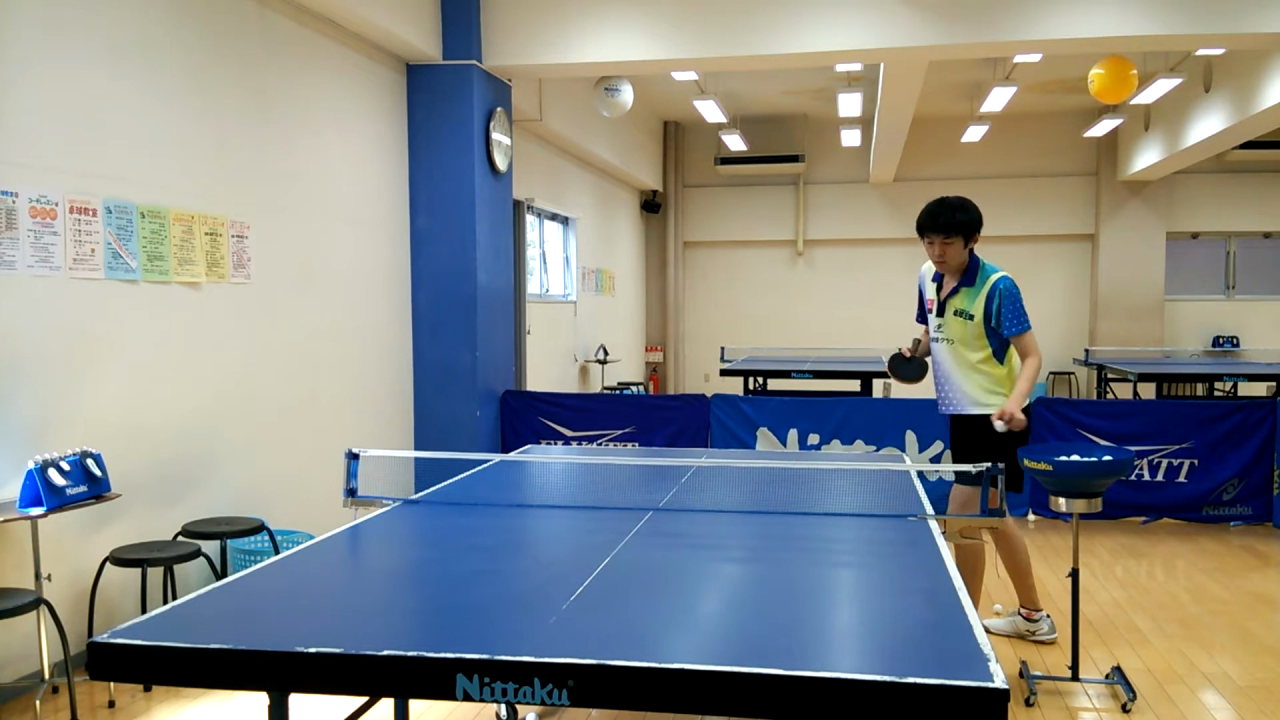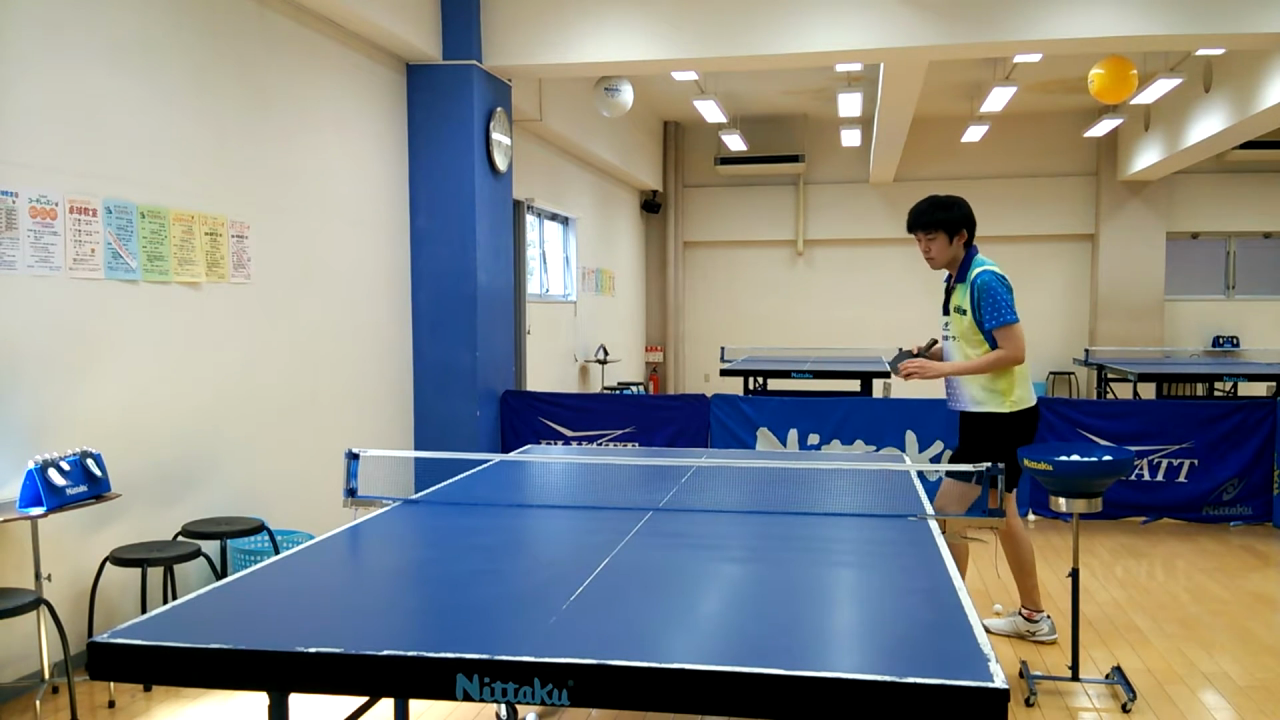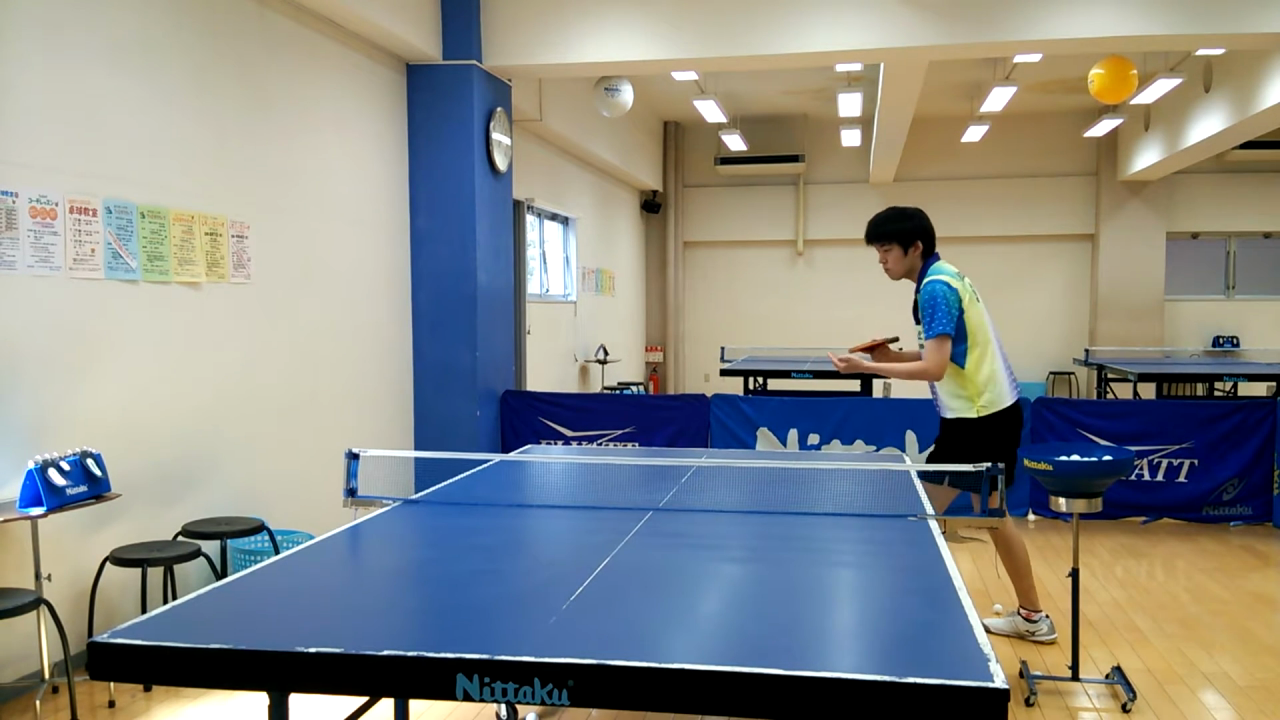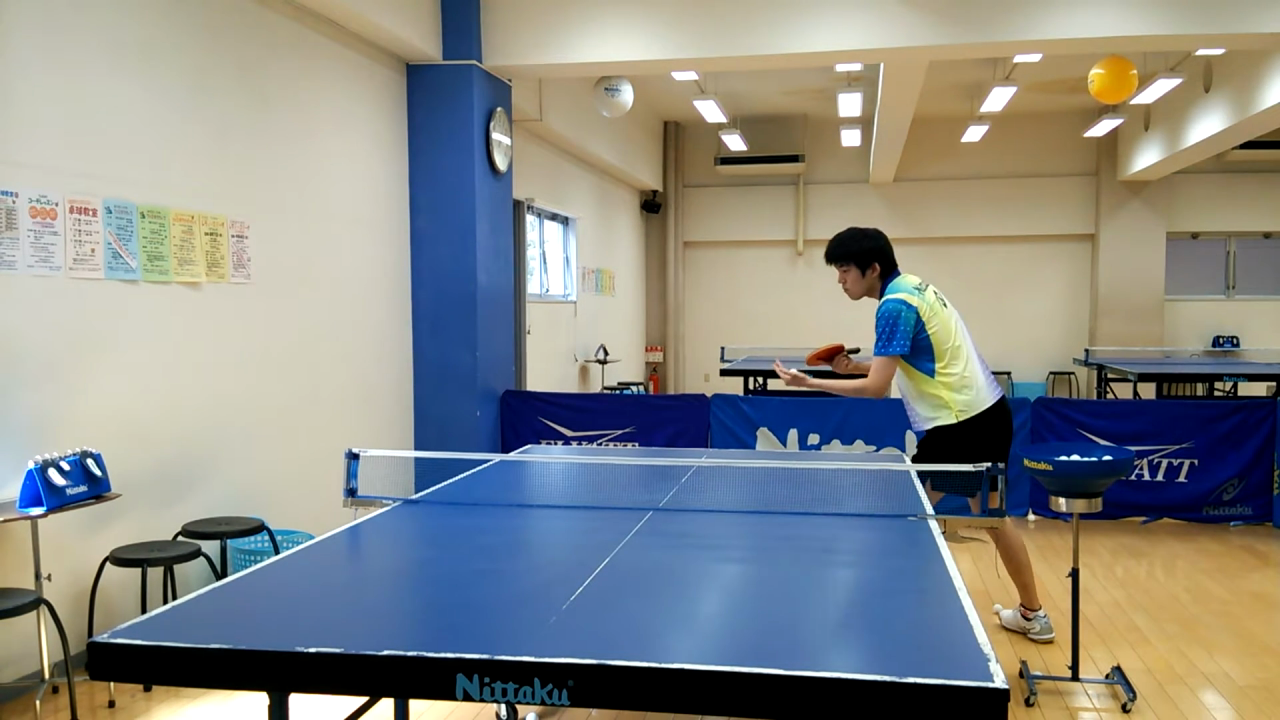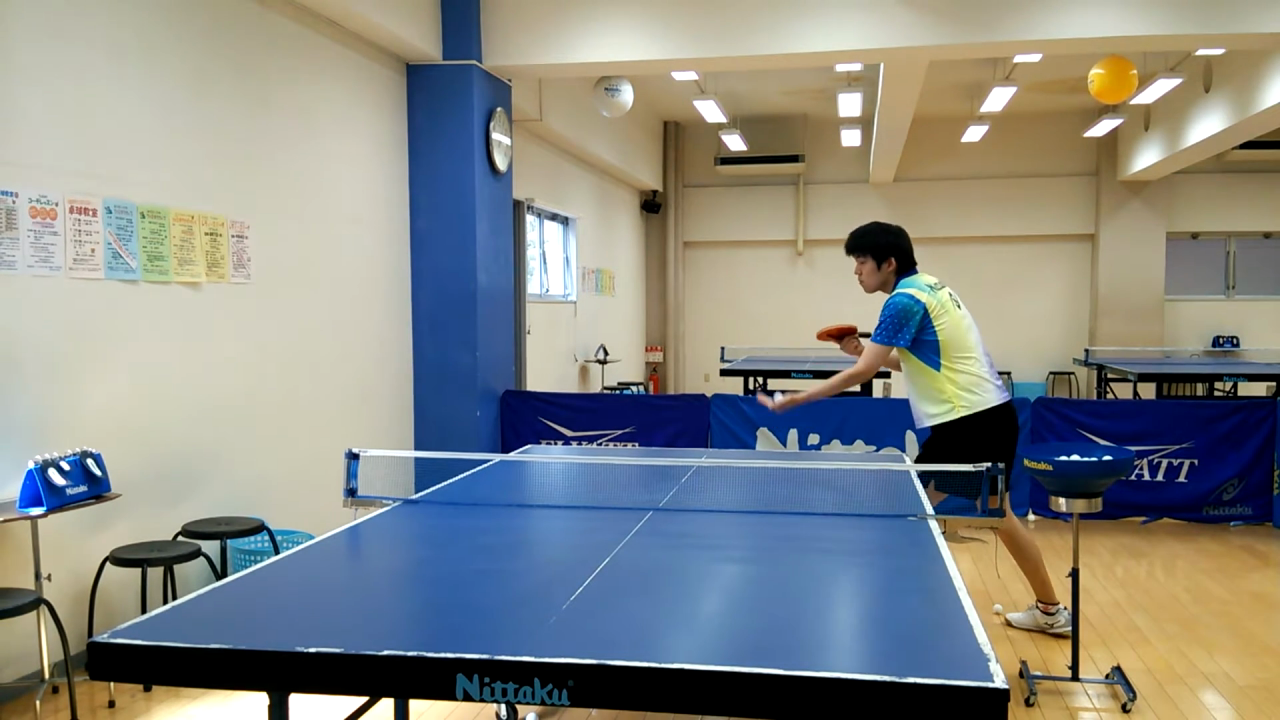
dt=0.3s
person 1, frame 1
left shoulder: (997, 286)
right shoulder: (927, 278)
left elbow: (1029, 357)
left wrist: (1015, 401)
right wrist: (915, 352)
left hip: (994, 418)
right hip: (963, 415)
left knee: (962, 520)
right ankle: (1033, 616)
person 1, frame 2
left shoulder: (986, 279)
right shoulder: (955, 279)
left elbow: (1013, 353)
left wrist: (943, 368)
right wrist: (933, 354)
left hip: (998, 415)
right hip: (985, 413)
left knee: (945, 514)
right knee: (1003, 514)
right ankle: (1034, 616)
person 1, frame 3
left shoulder: (935, 288)
right shoulder: (942, 278)
left elbow: (933, 369)
left wrist: (866, 366)
right wrist: (898, 356)
left hip: (977, 419)
right hip: (999, 412)
right knee: (996, 515)
right ankle: (1030, 617)
person 1, frame 4
left shoulder: (894, 306)
right shoulder: (913, 288)
left elbow: (877, 387)
left wrist: (813, 383)
right wrist: (857, 366)
left hip: (961, 424)
right hip: (988, 413)
right ankle: (1033, 613)
person 1, frame 5
left shoulder: (905, 300)
right shoulder: (928, 287)
left elbow: (861, 372)
left wrist: (797, 398)
right wrist: (873, 349)
left hip: (968, 423)
right hip: (996, 415)
right knee: (999, 515)
right ankle: (1051, 610)
